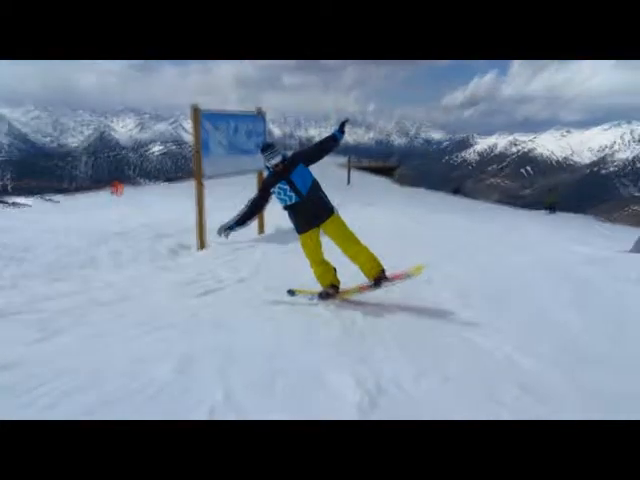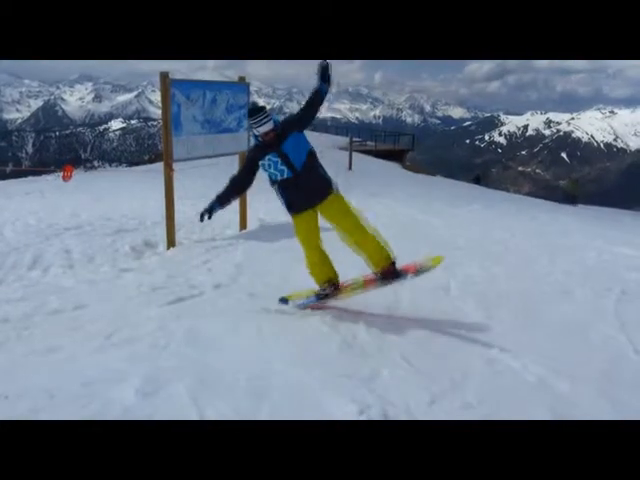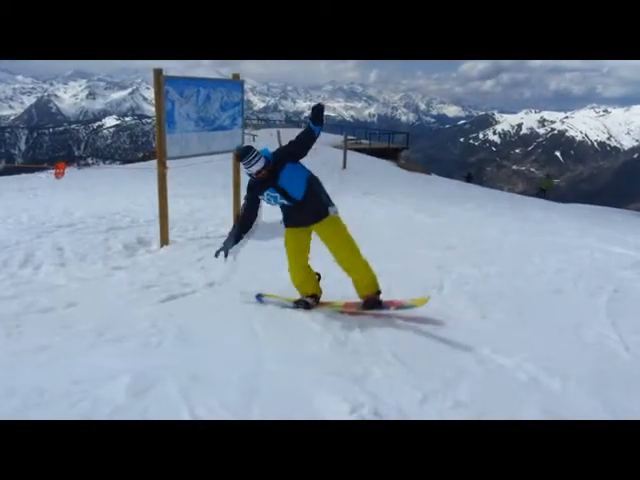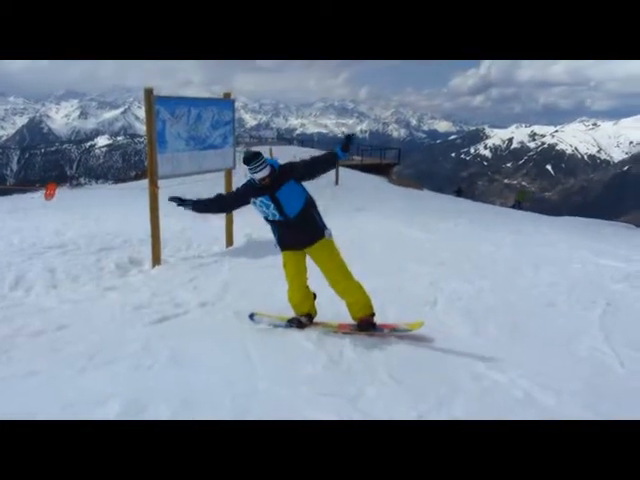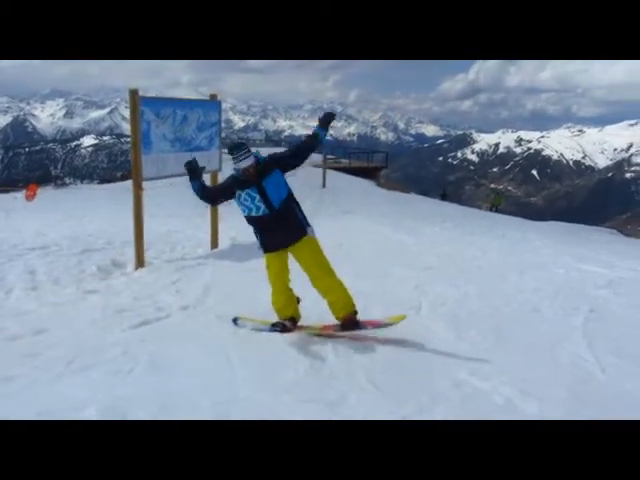
dt=1s
person 1, frame 1
left shoulder: (297, 160)
right shoulder: (269, 183)
left elbow: (320, 148)
right elbow: (255, 206)
right wrist: (233, 224)
left hip: (323, 212)
right hip: (303, 223)
left knee: (349, 244)
right knee: (314, 258)
left ankle: (376, 272)
right ankle: (330, 285)
person 1, frame 2
left shoulder: (291, 127)
right shoulder: (257, 154)
left elbow: (312, 106)
right elbow: (240, 182)
left wrist: (323, 83)
right wrist: (217, 203)
left hip: (322, 190)
right hip: (298, 205)
left knee: (353, 229)
right knee: (311, 247)
left ankle: (385, 266)
right ankle: (328, 282)
person 1, frame 3
left shoulder: (284, 157)
right shoulder: (255, 186)
left elbow: (303, 142)
right elbow: (247, 215)
left wrist: (315, 124)
right wrist: (231, 240)
left hip: (319, 210)
right hip: (294, 221)
left knee: (346, 253)
right knee: (296, 263)
left ankle: (370, 293)
right ankle: (310, 294)
person 1, frame 4
left shoulder: (288, 172)
right shoulder: (250, 190)
left elbow: (316, 165)
right elbow: (223, 202)
left wrist: (340, 152)
right wrist: (191, 204)
left hip: (313, 232)
right hip: (287, 241)
left knee: (339, 276)
right knee: (296, 283)
left ankle: (363, 314)
right ankle: (305, 312)
person 1, frame 5
left shoulder: (272, 164)
right shoulder: (234, 184)
left elbow: (300, 151)
right elbow: (209, 196)
left wrist: (321, 129)
right wrist: (196, 179)
left hip: (297, 231)
right hip: (270, 241)
left knee: (322, 275)
right knee: (278, 284)
left ankle: (346, 314)
right ankle: (288, 317)
